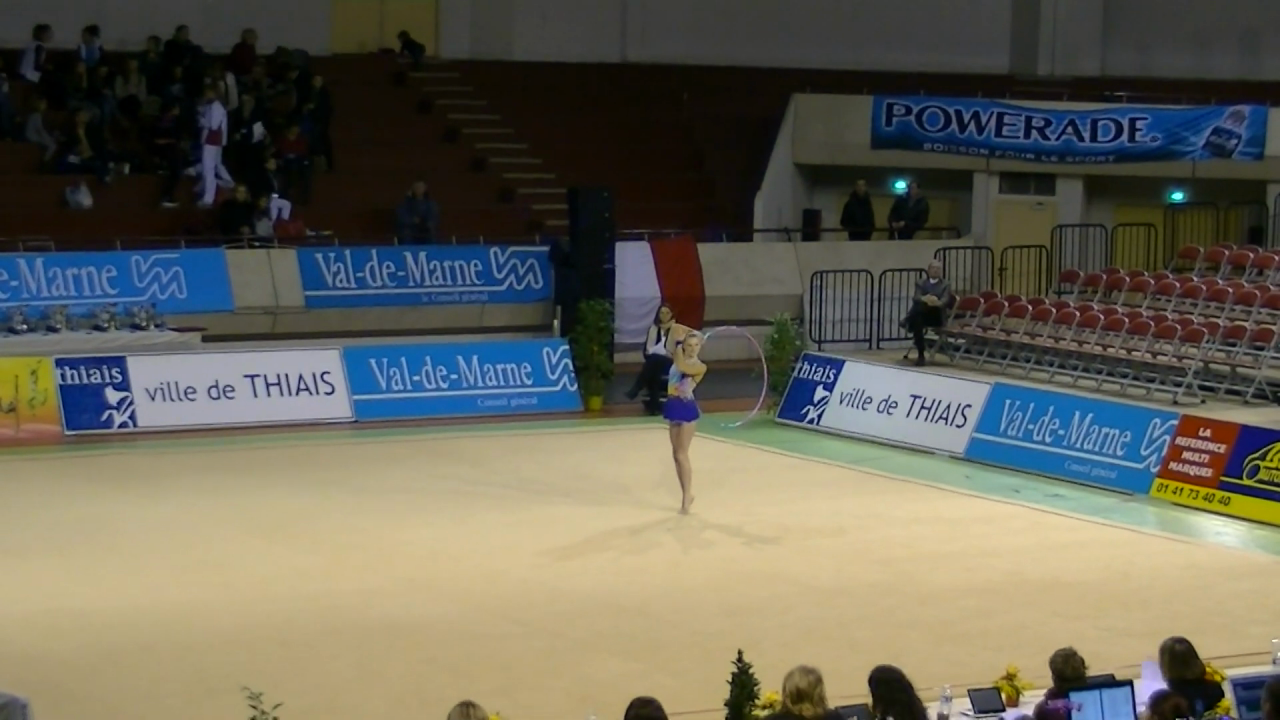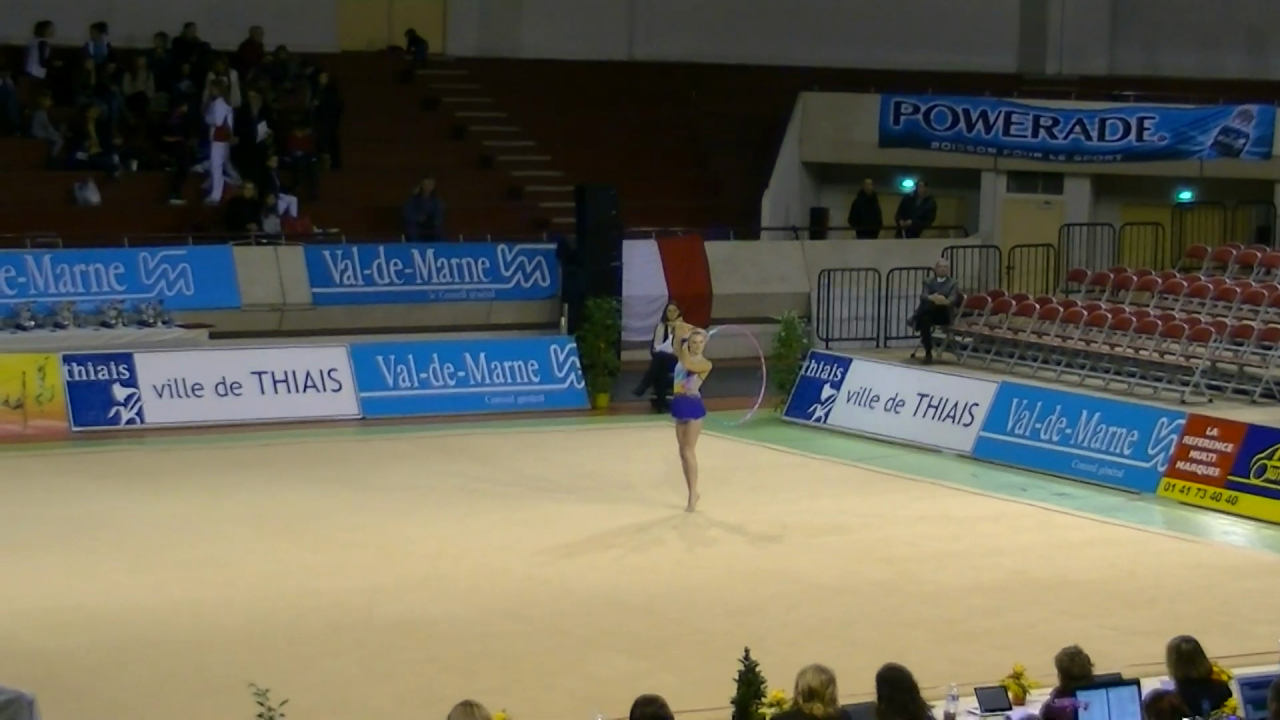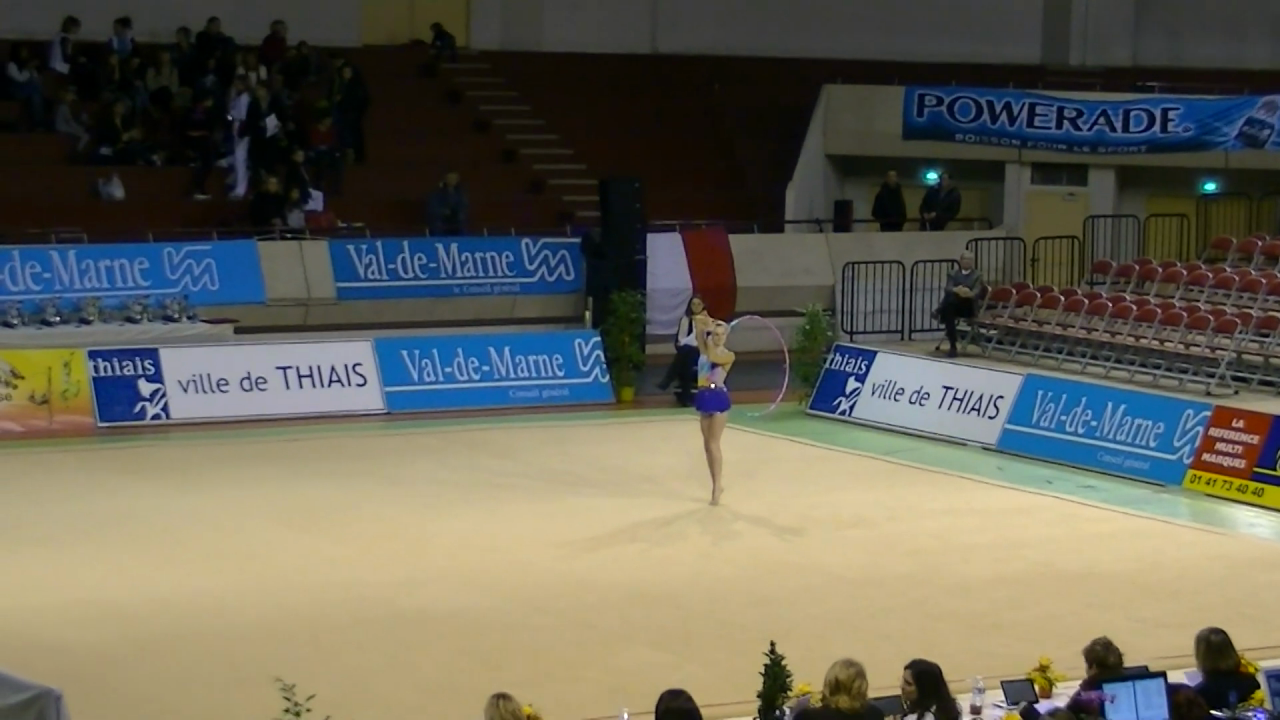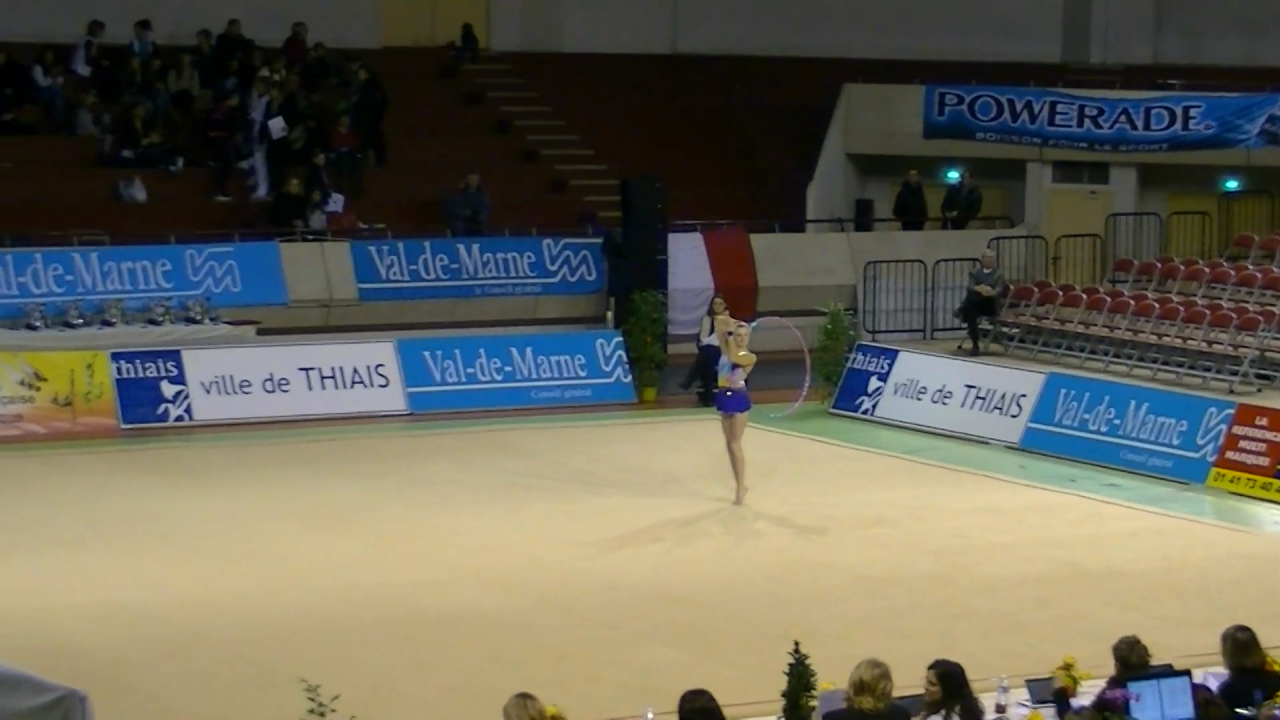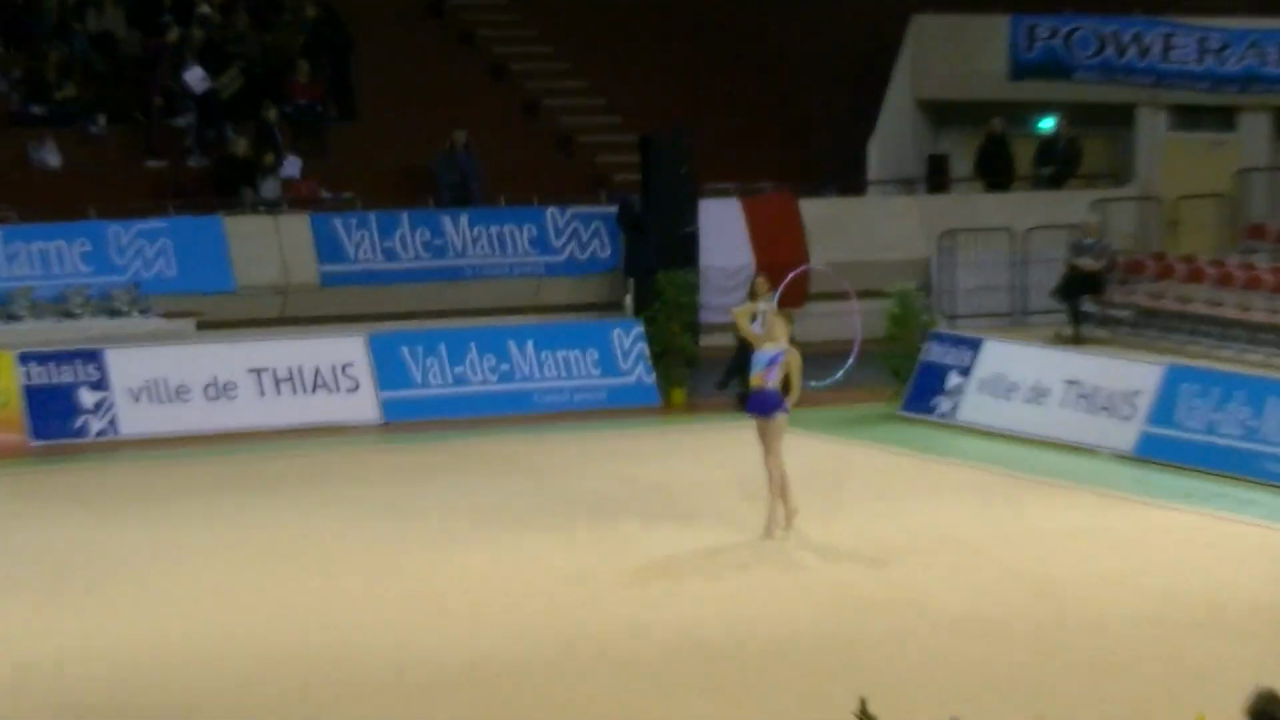
dt=0.5s
person 1, frame 1
left shoulder: (700, 367)
right shoulder: (678, 358)
left elbow: (682, 367)
left wrist: (679, 344)
right wrist: (676, 334)
left hip: (686, 408)
right hip: (673, 406)
left knee: (682, 454)
right knee: (676, 454)
left ankle: (687, 495)
right ankle: (686, 494)
person 1, frame 2
left shoulder: (705, 364)
right shoulder: (682, 355)
left elbow: (688, 365)
right elbow: (678, 331)
left wrist: (685, 346)
left hip: (693, 406)
right hip: (679, 404)
left knee: (688, 452)
right knee: (683, 452)
left ankle: (693, 493)
right ankle: (692, 491)
person 1, frame 3
left shoulder: (728, 355)
right shoulder: (704, 349)
left elbow: (713, 357)
right elbow: (697, 320)
left wrist: (709, 339)
left hip: (718, 398)
right hip: (703, 397)
left knee: (713, 445)
right knee: (707, 445)
left ankle: (717, 486)
right ankle: (716, 484)
person 1, frame 4
left shoulder: (750, 358)
right shoulder: (726, 349)
left elbow: (734, 357)
right elbow: (718, 320)
left wrist: (731, 332)
right wrist: (733, 325)
left hip: (738, 399)
right hip: (724, 398)
left knee: (735, 445)
right knee: (730, 446)
left ankle: (741, 487)
right ankle: (740, 485)
person 1, frame 5
left shoulder: (790, 353)
right shoulder: (761, 342)
left elbow: (795, 388)
left wrist: (784, 408)
right wrist: (763, 311)
left hip: (774, 402)
right hip: (757, 401)
left knee: (771, 459)
right knee: (774, 458)
